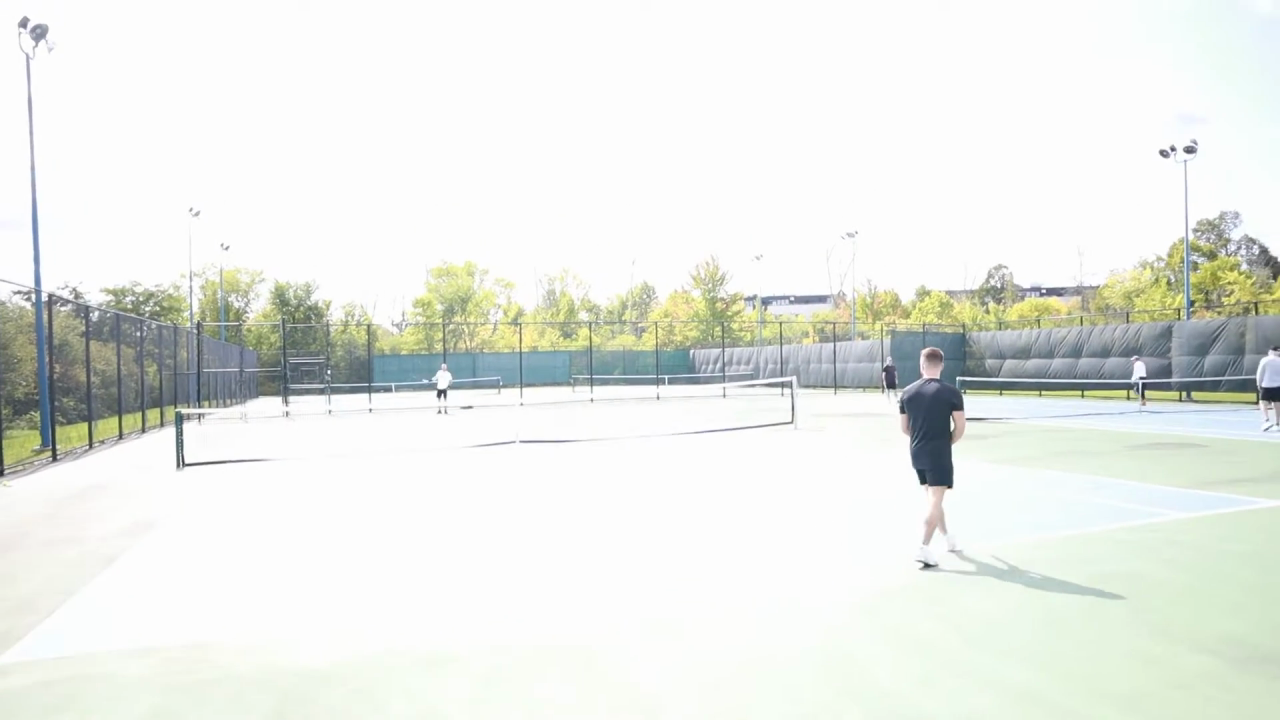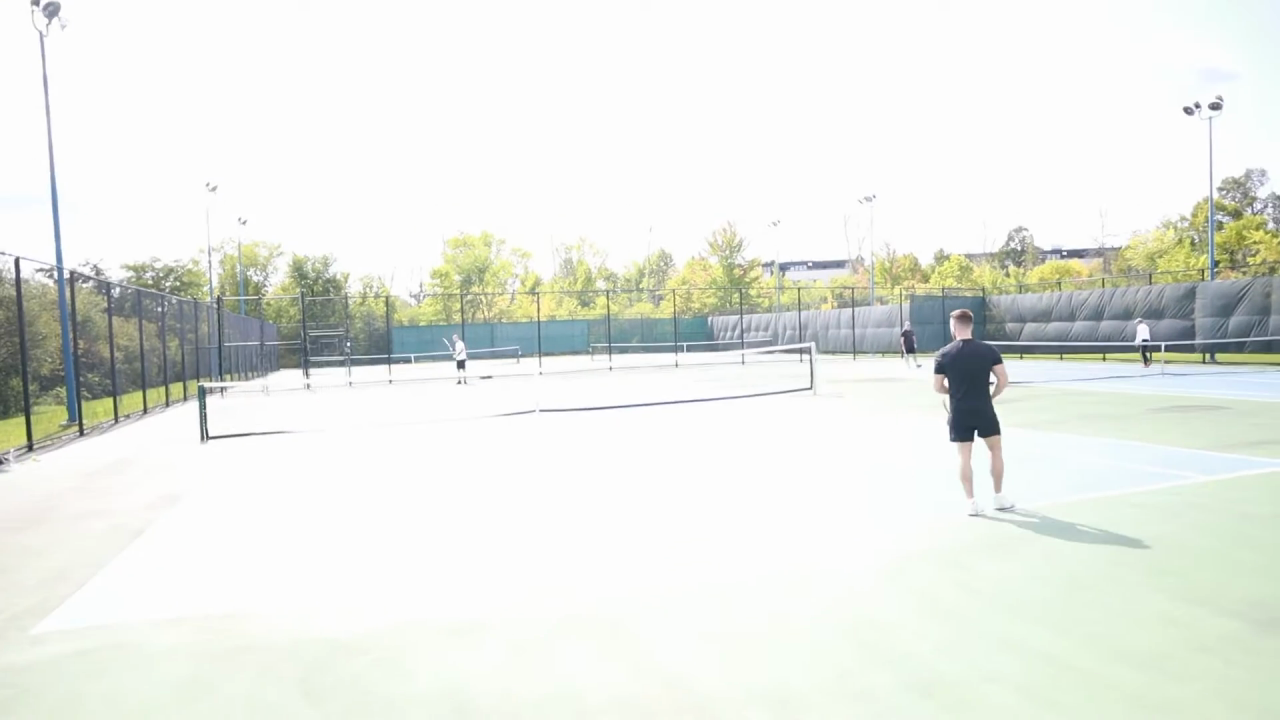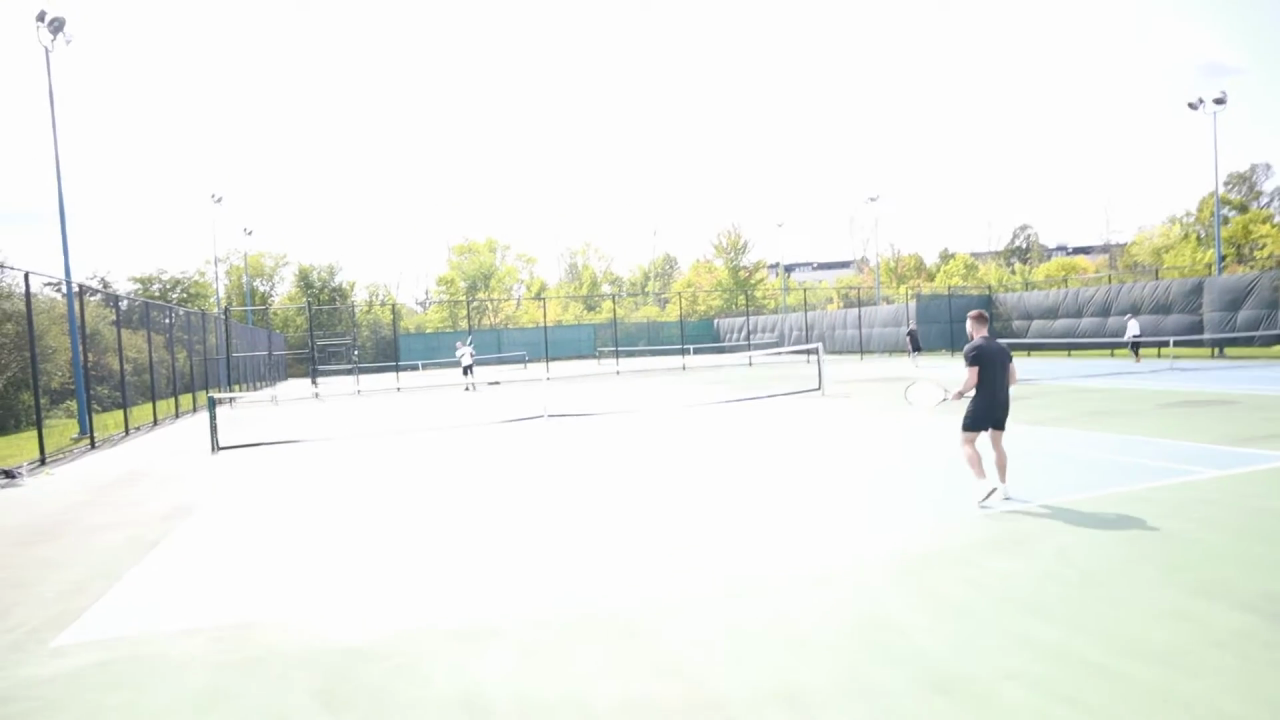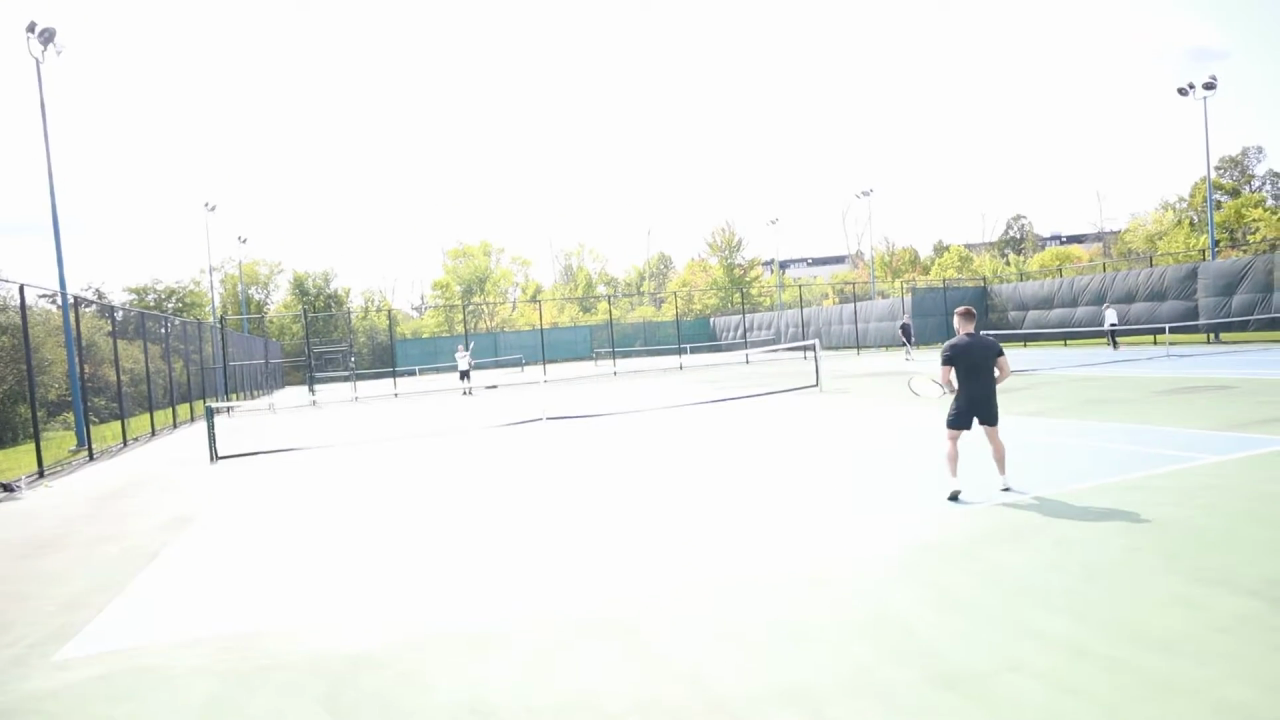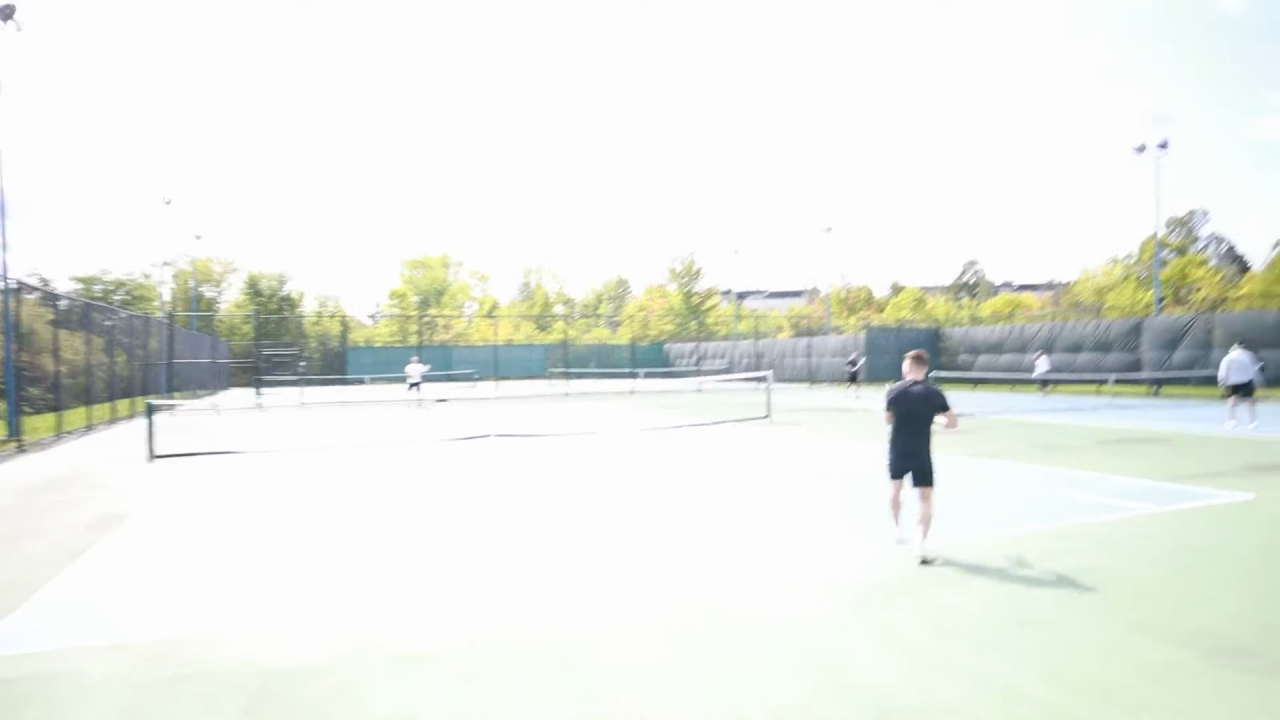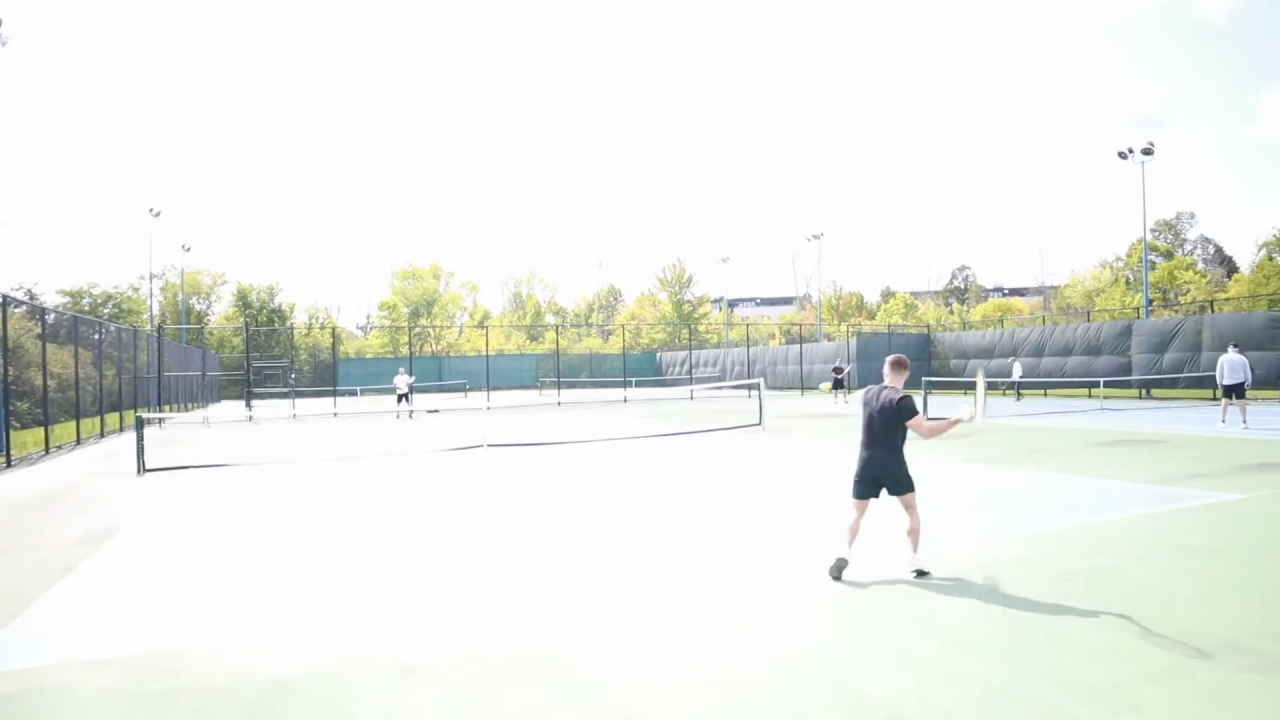
dt=0.5s
person 1, frame 1
left shoulder: (908, 392)
right shoulder: (951, 392)
left elbow: (904, 428)
right elbow: (960, 428)
right wrist: (947, 444)
left hip: (917, 454)
right hip: (939, 454)
left knee: (933, 497)
right knee: (934, 501)
left ankle: (948, 539)
right ankle: (924, 548)
person 1, frame 2
left shoulder: (944, 354)
right shoulder: (989, 350)
left elbow: (938, 387)
right elbow: (1003, 380)
right wrist: (991, 396)
left hip: (958, 413)
right hip: (983, 410)
left knee: (964, 457)
right knee: (995, 451)
left ankle: (972, 503)
right ankle: (999, 497)
person 1, frame 3
left shoulder: (972, 348)
right shoulder: (1002, 348)
left elbow: (972, 380)
right elbow: (1012, 378)
left wrist: (960, 393)
left hip: (982, 403)
right hip: (1002, 403)
left knee: (967, 443)
right knee: (997, 444)
left ankle: (985, 483)
right ankle: (1003, 487)
person 1, frame 4
left shoulder: (951, 346)
right shoulder: (991, 343)
left elbow: (944, 379)
right elbow: (1005, 372)
left wrist: (952, 389)
left hip: (964, 400)
right hip: (988, 398)
left knee: (951, 440)
right knee: (994, 438)
left ankle: (954, 483)
right ankle: (1003, 479)
person 1, frame 5
left shoulder: (892, 392)
right shoulder: (934, 394)
right elbow: (953, 422)
left hip: (897, 451)
right hip: (920, 454)
left knee: (895, 488)
right knee: (926, 500)
left ankle: (898, 531)
right ankle: (922, 547)
person 1, frame 6
left shoulder: (869, 392)
right shoulder: (902, 400)
right elbow: (925, 432)
right wrist: (958, 420)
left hip: (866, 464)
right hip: (893, 464)
left knee: (857, 512)
right knee: (911, 511)
left ankle: (844, 555)
right ankle: (916, 561)
